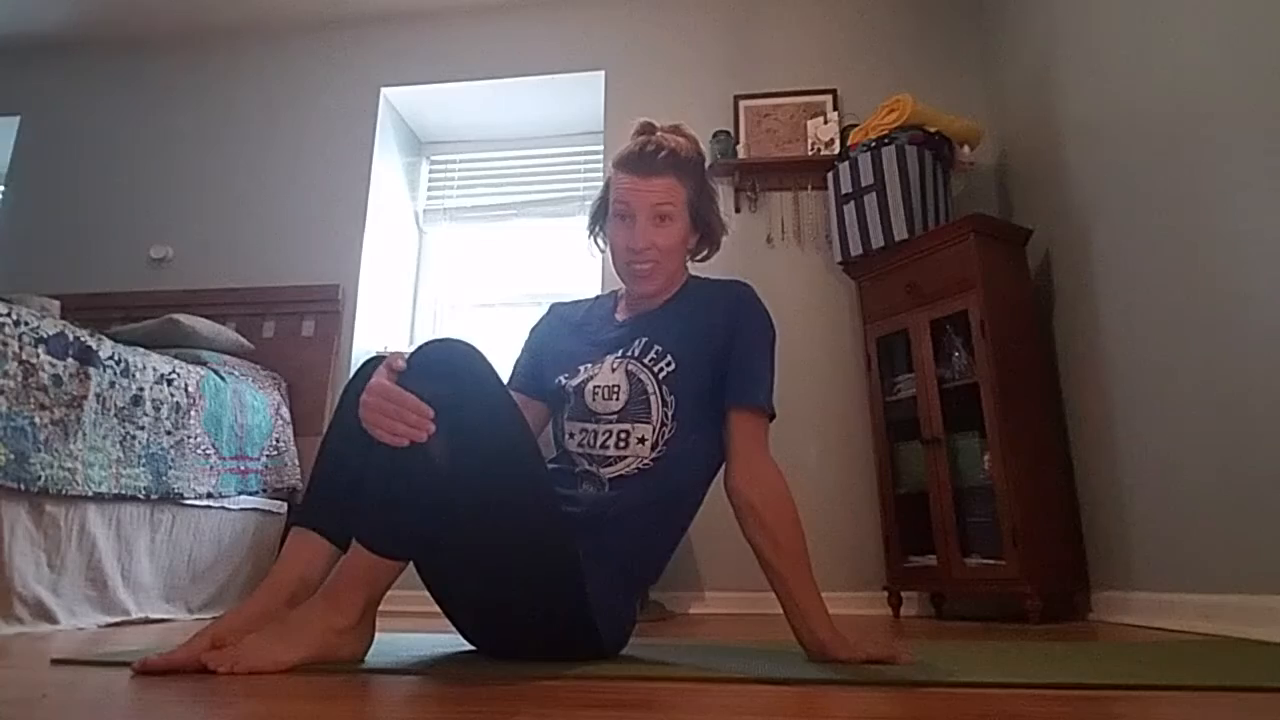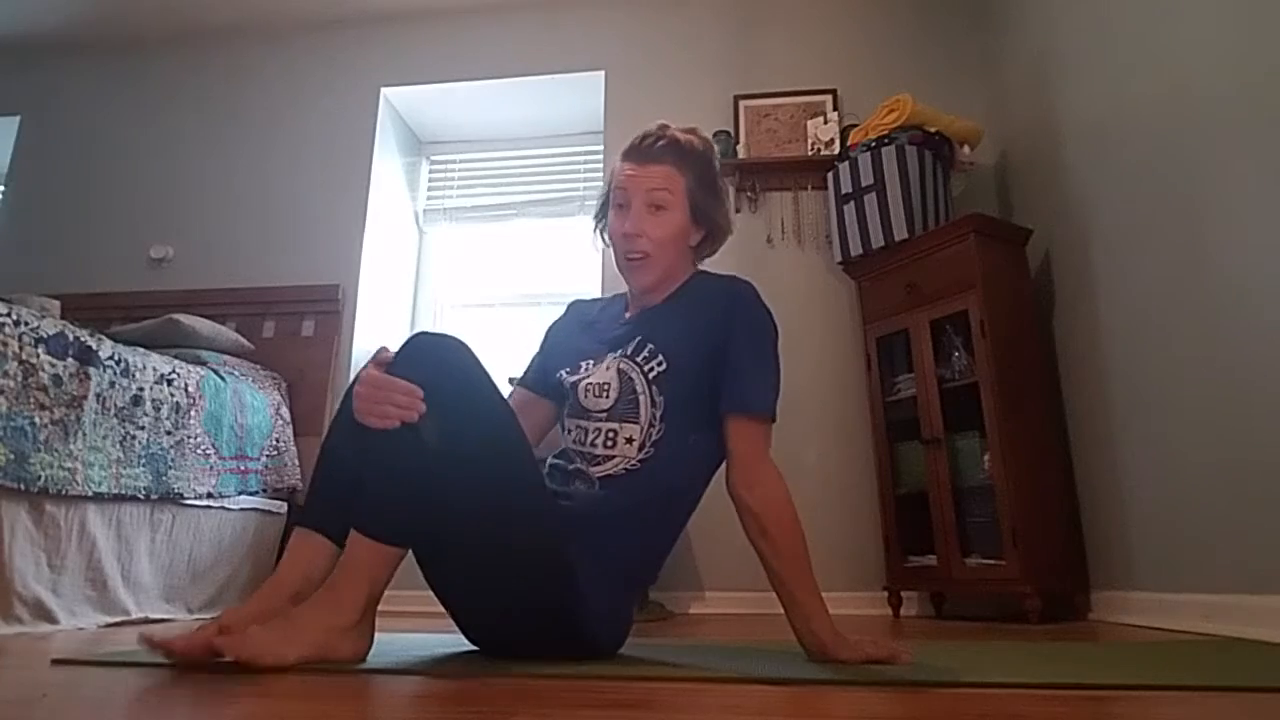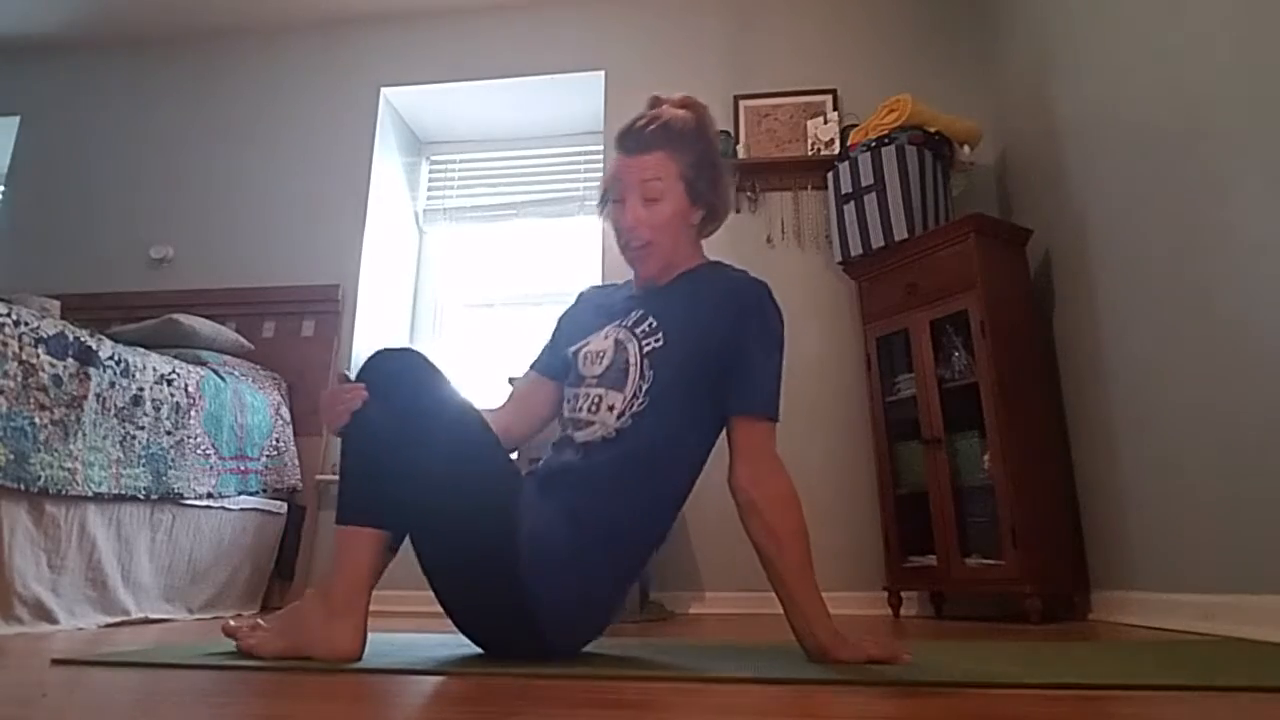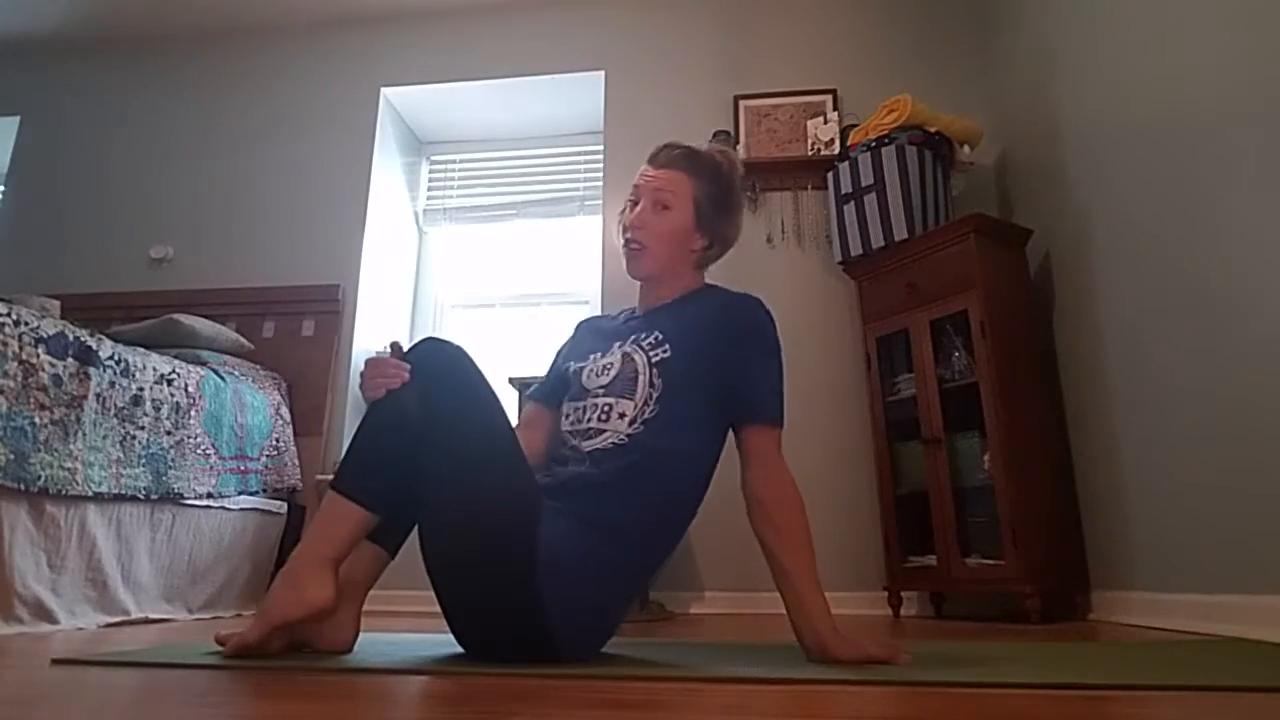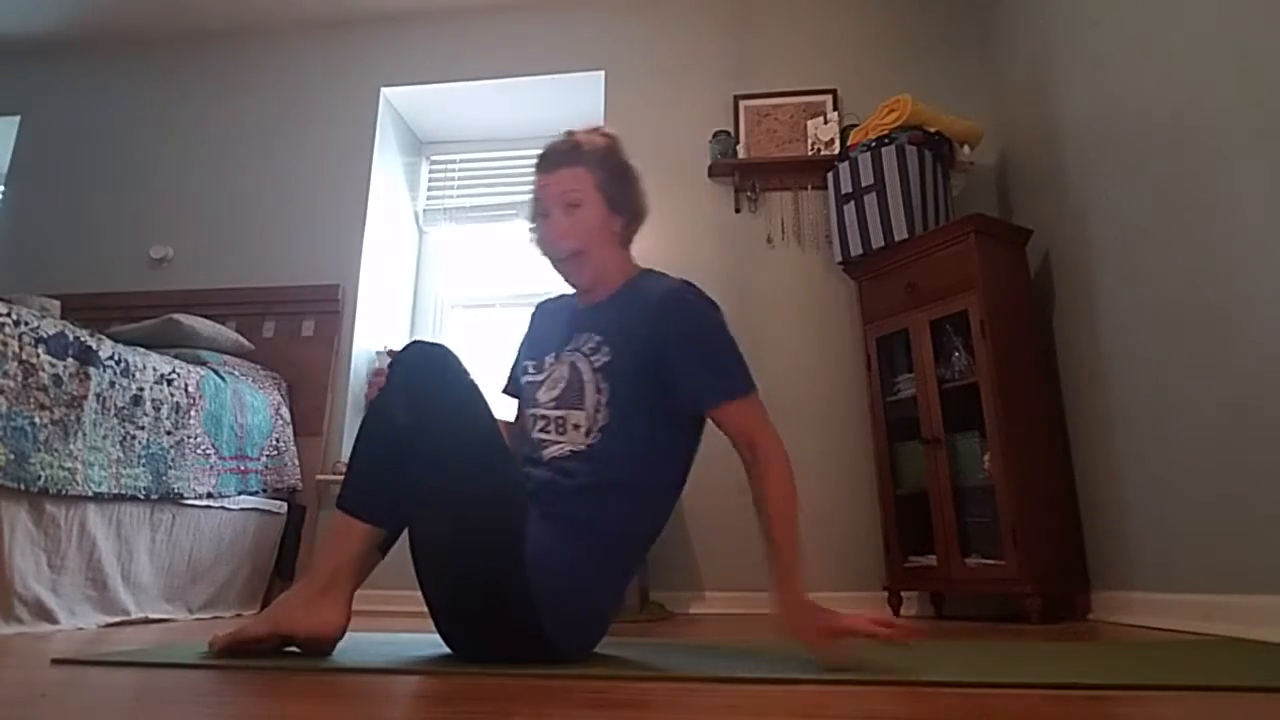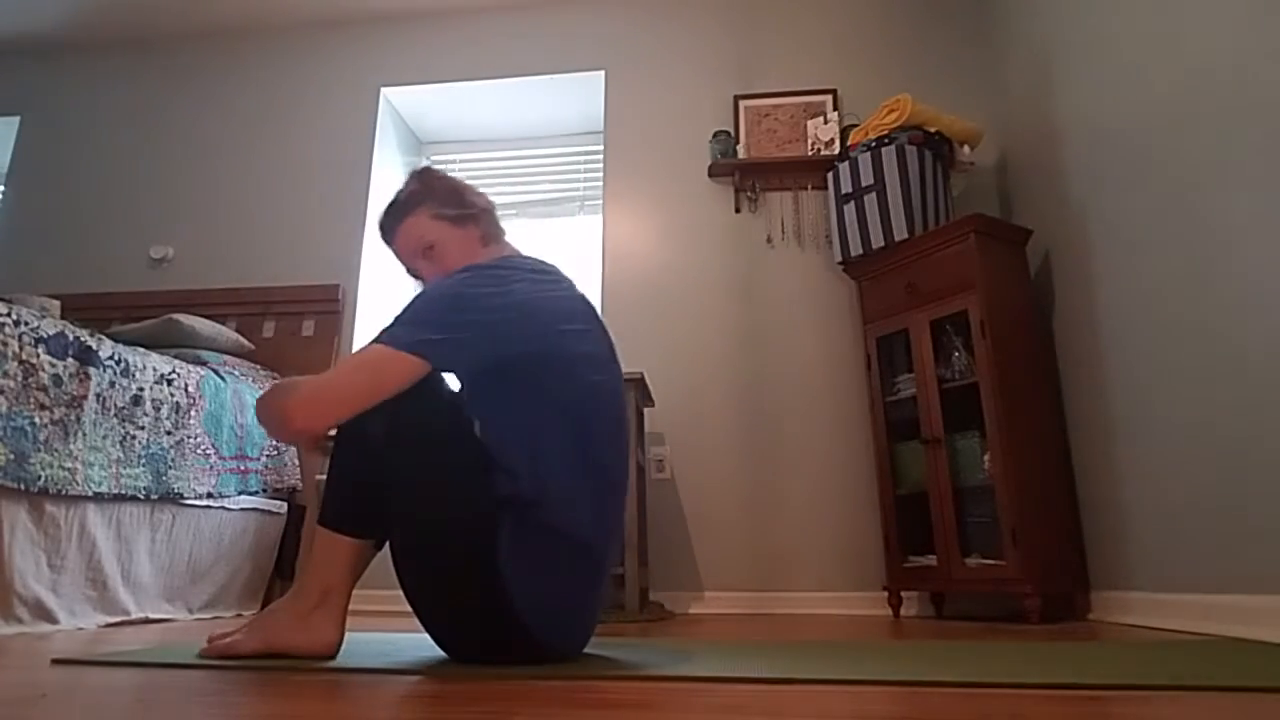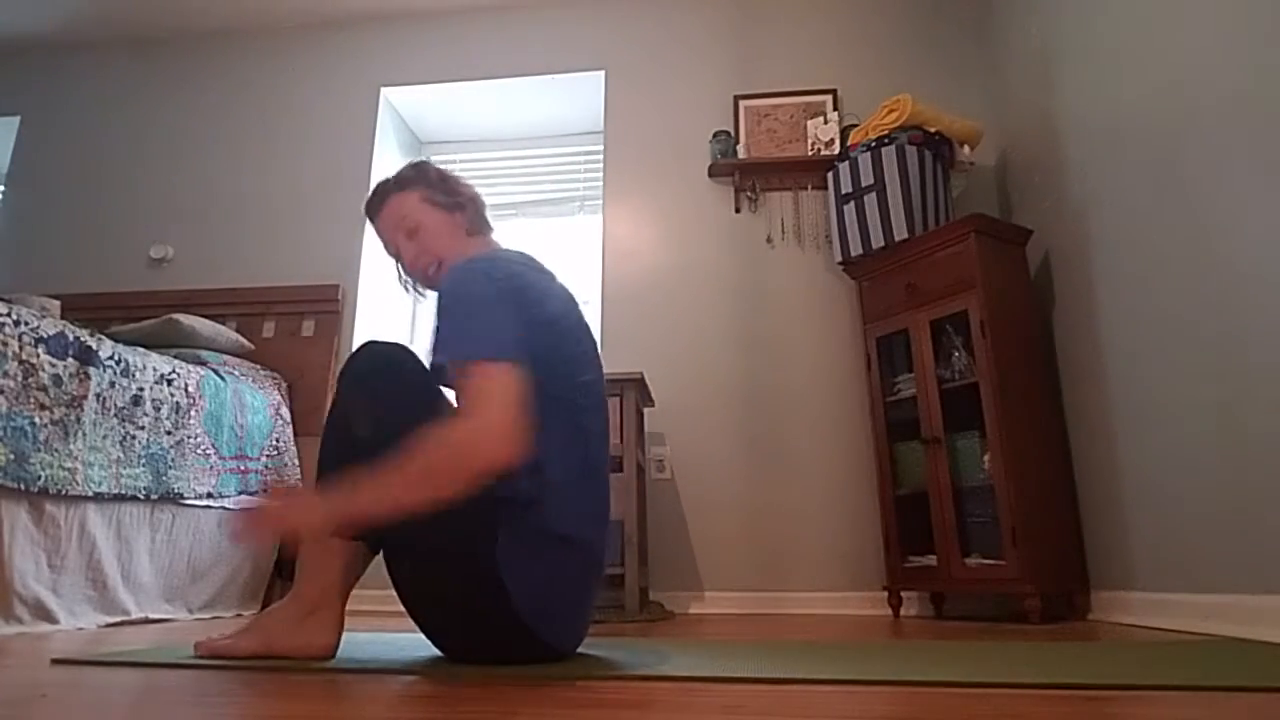
dt=0.7s
person 1, frame 1
left shoulder: (729, 314)
right shoulder: (563, 324)
left elbow: (751, 477)
right elbow: (500, 443)
left wrist: (819, 634)
right wrist: (390, 403)
left hip: (579, 602)
right hip: (508, 589)
left knee: (449, 368)
right knee: (385, 380)
left ankle: (339, 612)
right ankle: (268, 607)
person 1, frame 2
left shoulder: (730, 309)
right shoulder: (578, 322)
left elbow: (752, 477)
right elbow: (501, 440)
left wrist: (819, 634)
right wrist: (394, 410)
left hip: (575, 604)
right hip: (515, 584)
left knee: (437, 361)
right knee: (407, 374)
left ankle: (340, 613)
right ankle: (279, 598)
person 1, frame 3
left shoulder: (736, 303)
right shoulder: (590, 307)
left elbow: (754, 474)
right elbow: (507, 426)
left wrist: (819, 634)
right wrist: (375, 413)
left hip: (550, 586)
right hip: (518, 572)
left knee: (399, 376)
right knee: (392, 380)
left ankle: (337, 610)
right ankle: (339, 603)
person 1, frame 4
left shoulder: (735, 323)
right shoulder: (592, 333)
left elbow: (766, 480)
right elbow: (519, 451)
left wrist: (821, 633)
right wrist: (404, 404)
left hip: (558, 596)
right hip: (514, 593)
left knee: (439, 364)
right knee: (420, 385)
left ankle: (309, 574)
right ankle: (335, 603)
person 1, frame 5
left shoulder: (671, 307)
right shoulder: (549, 319)
left elbow: (762, 449)
left wrist: (794, 599)
right wrist: (414, 415)
left hip: (550, 595)
right hip: (512, 594)
left knee: (424, 368)
left ankle: (323, 591)
right ankle: (328, 592)
person 1, frame 6
left shoulder: (482, 290)
right shoulder: (537, 289)
left elbow: (306, 412)
left wrist: (271, 405)
left hip: (524, 603)
right hip: (550, 601)
left knee: (389, 399)
left ankle: (314, 609)
right ankle: (317, 604)
person 1, frame 7
left shoulder: (481, 281)
right shoulder: (521, 279)
left elbow: (489, 440)
left wrist: (325, 506)
left hip: (514, 601)
right hip: (548, 602)
left knee: (377, 376)
left ankle: (310, 613)
right ankle: (314, 607)
